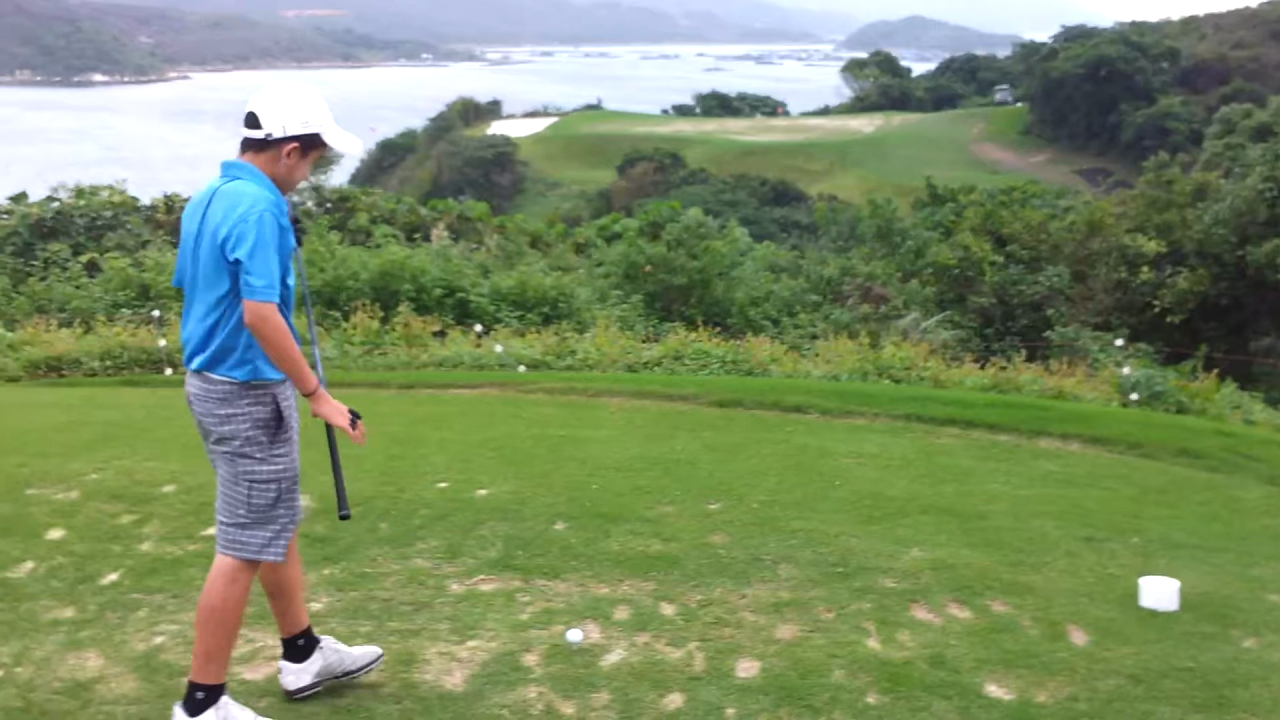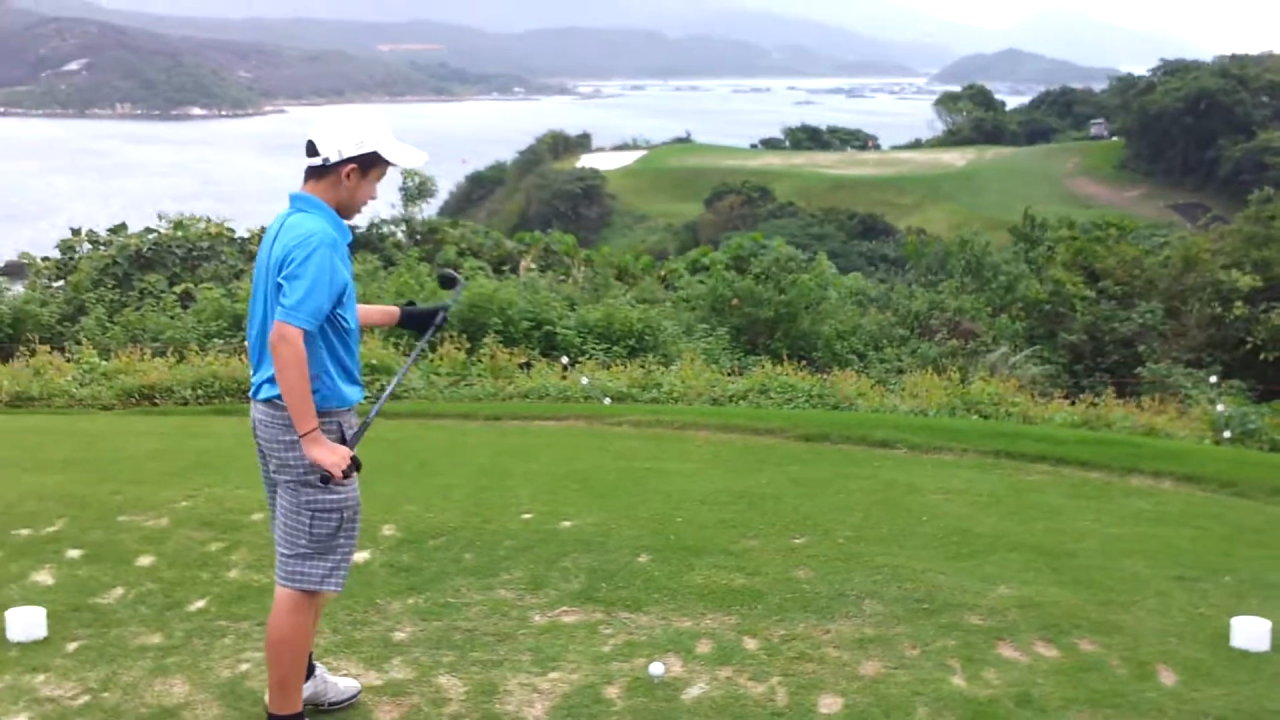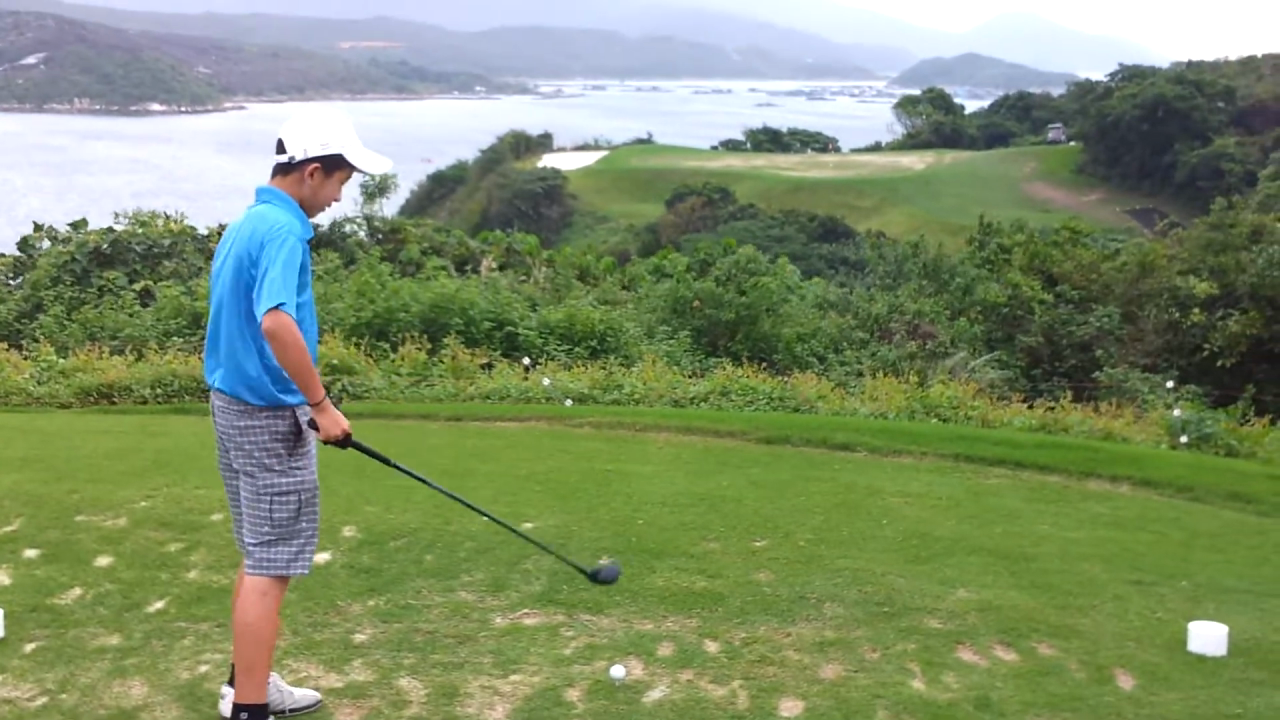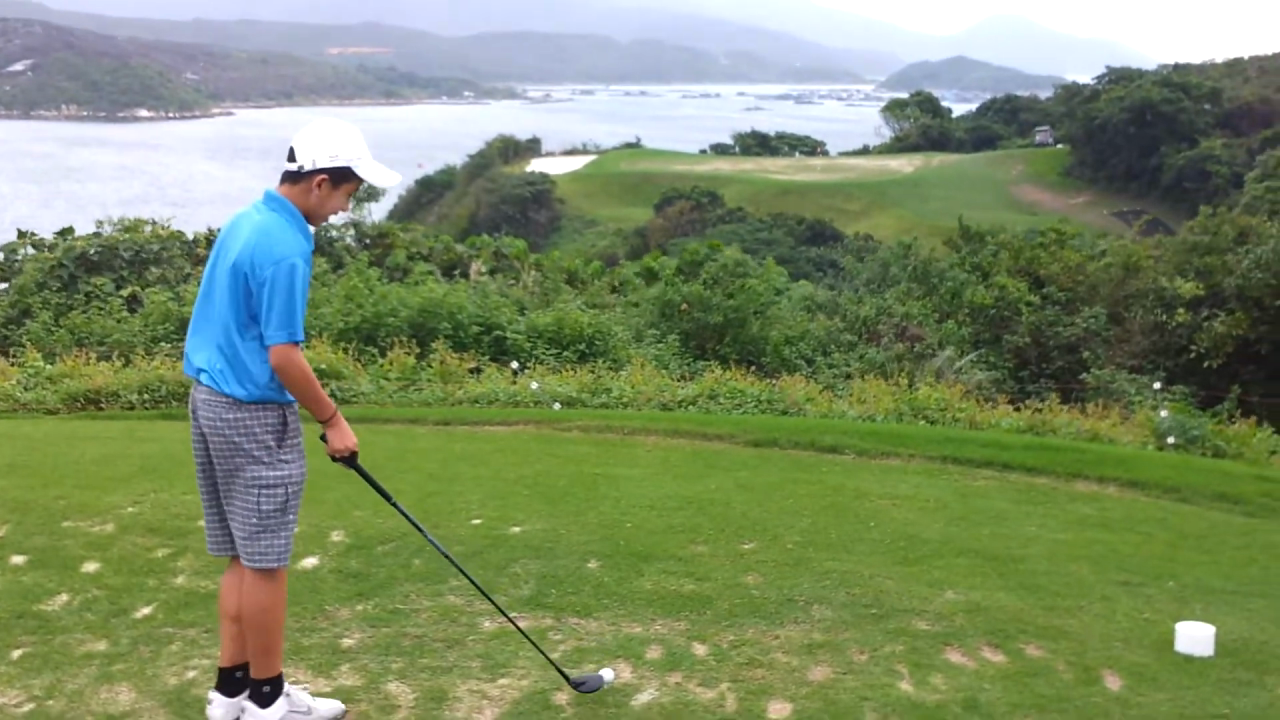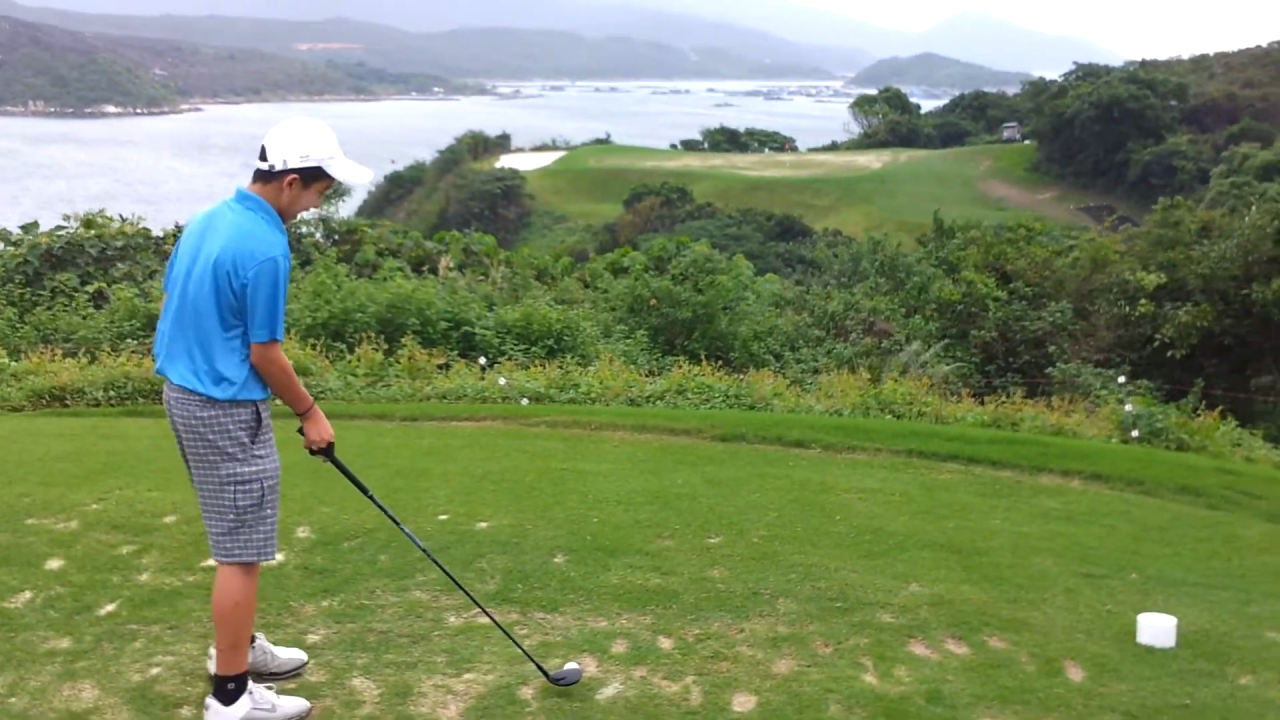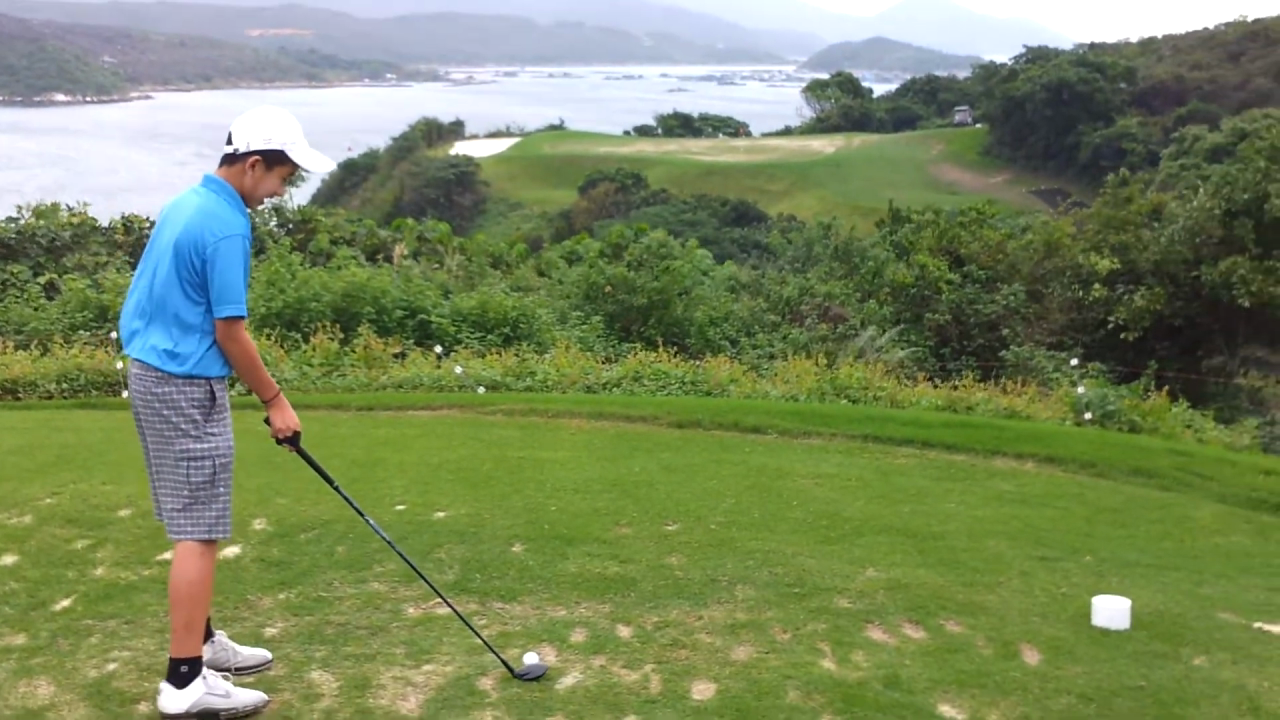
dt=0.4s
person 1, frame 1
left shoulder: (205, 201)
right shoulder: (260, 208)
right elbow: (259, 314)
right wrist: (318, 395)
left hip: (217, 382)
right hip: (249, 394)
left knee: (278, 526)
right knee: (243, 547)
left ankle: (303, 654)
person 1, frame 2
left shoulder: (291, 225)
right shoulder: (318, 238)
right elbow: (285, 336)
left wrist: (399, 314)
right wrist: (312, 437)
left hip: (284, 415)
right hip: (306, 423)
left knee: (313, 563)
right knee: (303, 575)
person 1, frame 3
left shoulder: (250, 222)
right shoulder: (282, 229)
right elbow: (275, 324)
left wrist: (308, 385)
right wrist: (322, 402)
left hip: (238, 406)
right hip: (270, 416)
left knee: (261, 557)
right knee: (270, 567)
person 1, frame 4
left shoulder: (245, 220)
right shoulder: (284, 248)
right elbow: (283, 356)
right wrist: (334, 421)
left hip: (212, 399)
right hip: (255, 413)
left knee: (243, 556)
right knee: (265, 560)
person 1, frame 5
left shoulder: (207, 219)
right shoulder: (265, 248)
left elbow: (172, 302)
right elbow: (264, 355)
right wrist: (310, 414)
left hip: (186, 392)
right hip: (226, 408)
left knee: (239, 537)
right knee: (241, 550)
left ankle: (239, 646)
person 1, frame 6
left shoulder: (185, 203)
right shoulder: (226, 226)
right elbow: (229, 332)
right wrist: (275, 401)
left hip: (154, 374)
right hip: (187, 387)
left knee: (191, 522)
right knee: (198, 531)
left ankle: (198, 639)
